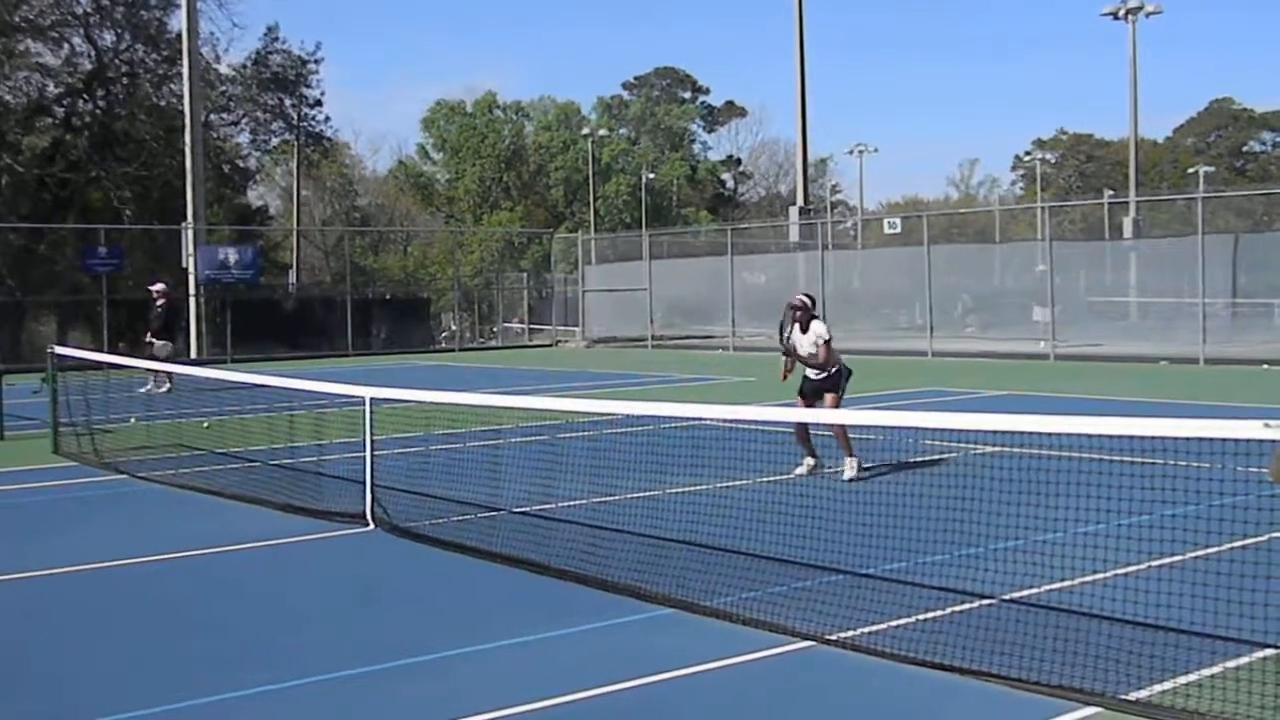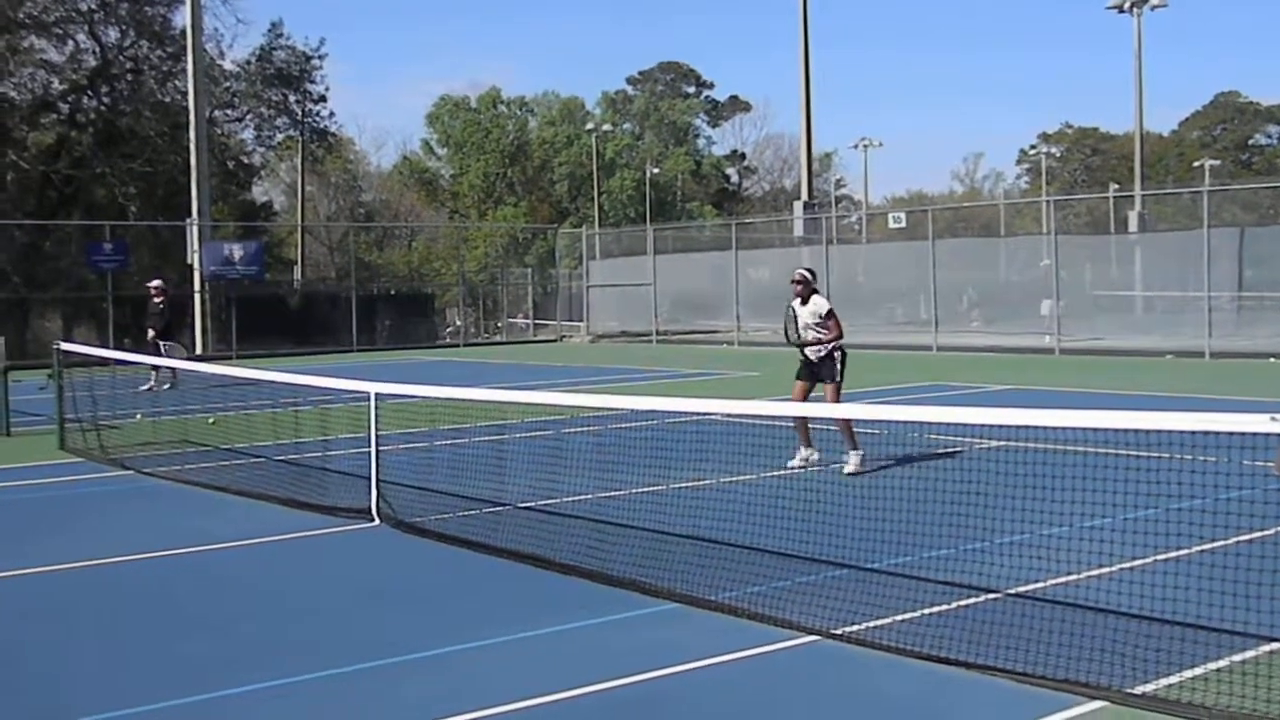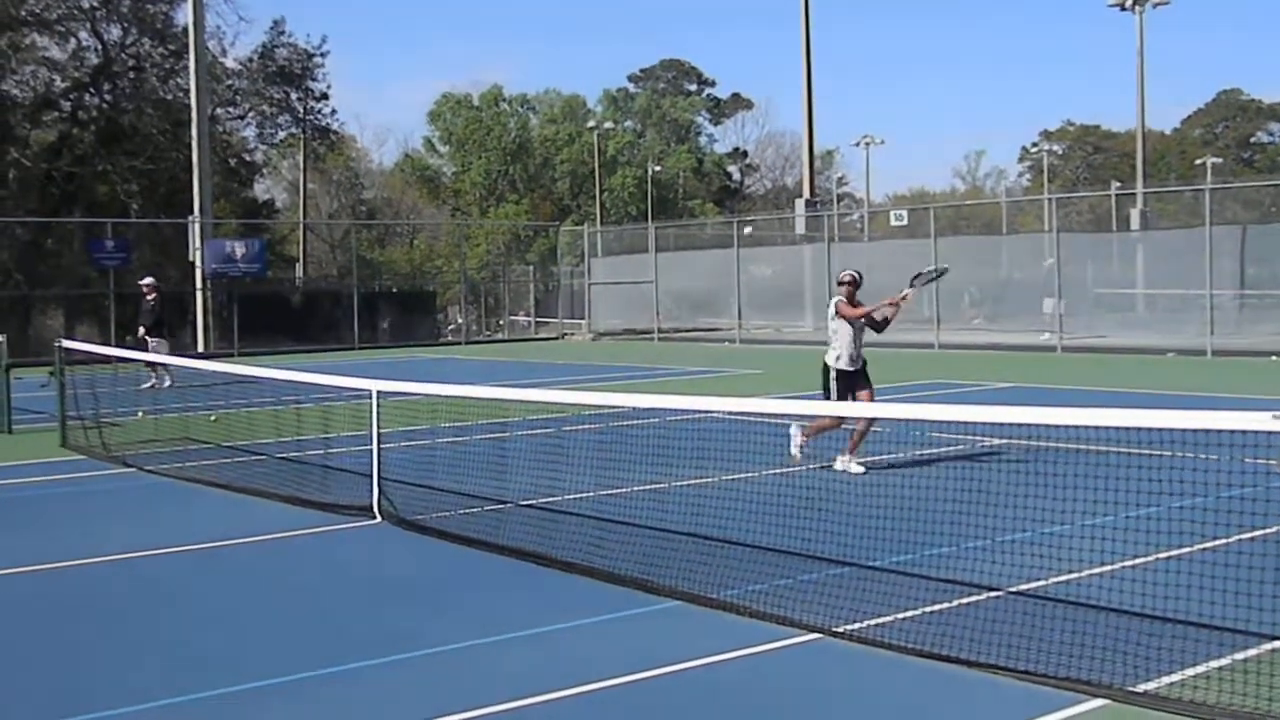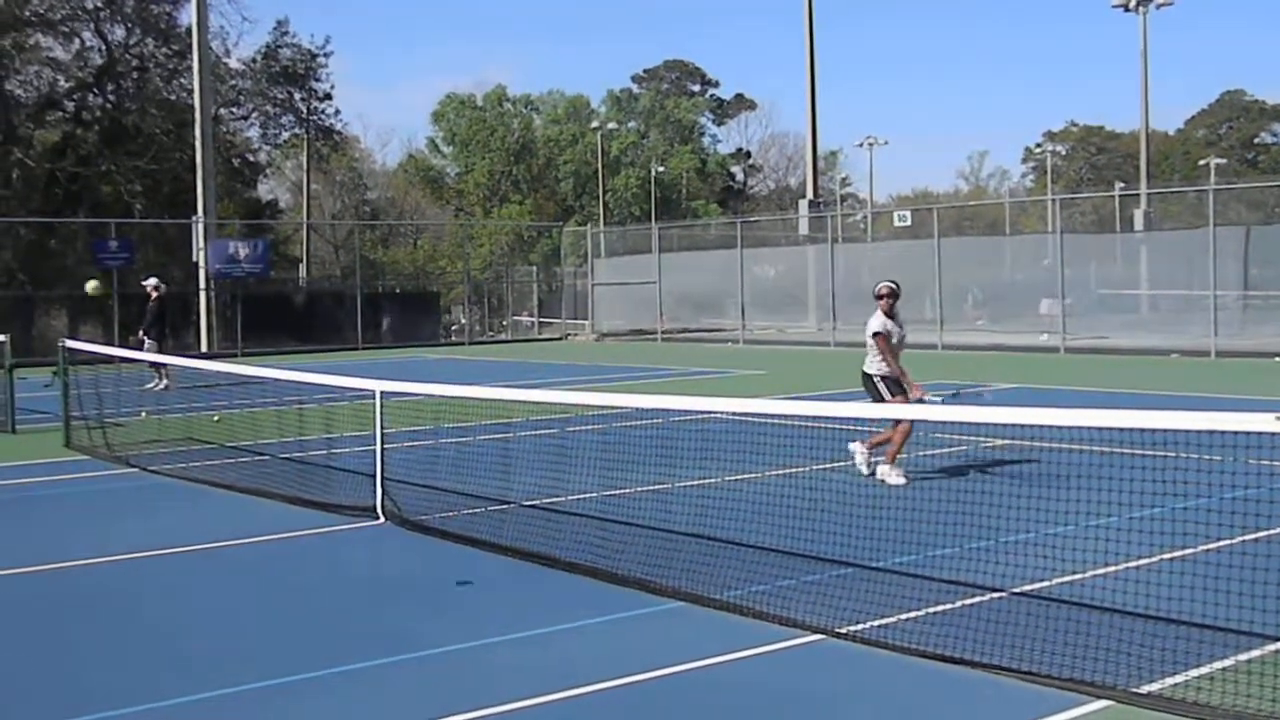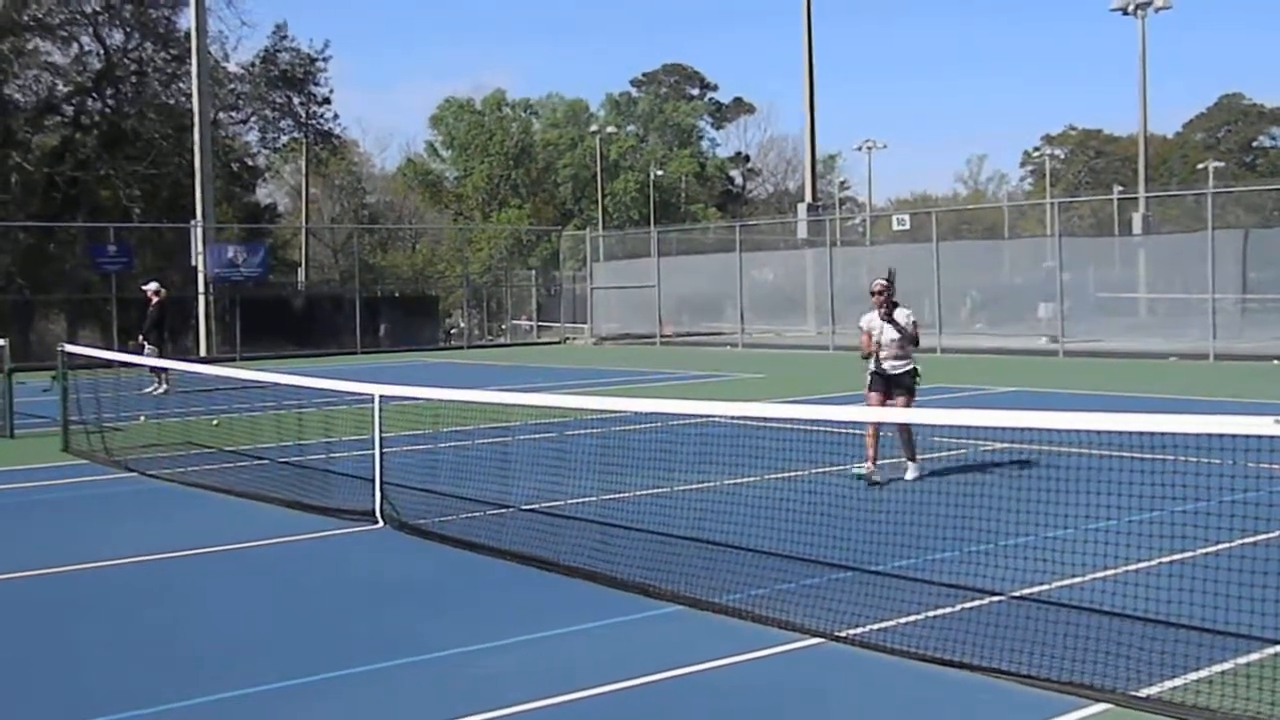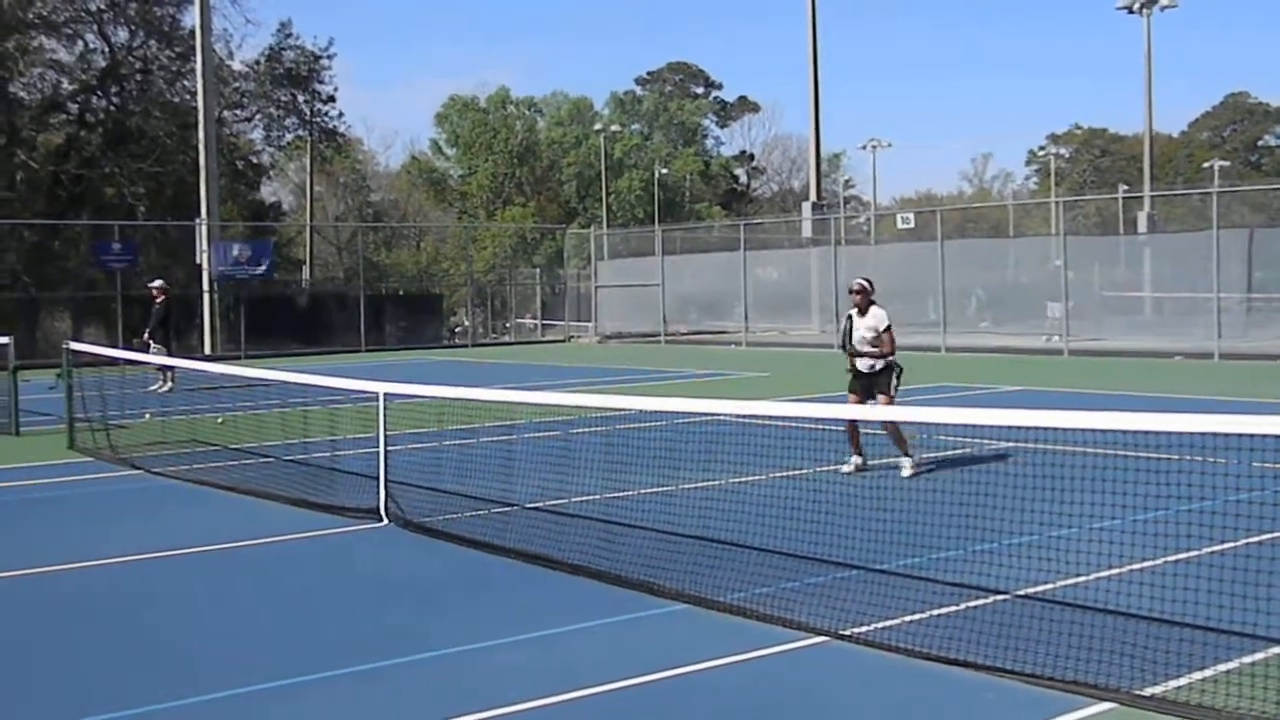
dt=0.5s
person 1, frame 1
left shoulder: (819, 329)
right shoulder: (794, 329)
left elbow: (824, 364)
right elbow: (791, 352)
left wrist: (798, 358)
right wrist: (787, 367)
left hip: (833, 375)
right hip: (810, 377)
right knee: (799, 421)
left ankle: (851, 460)
right ankle: (811, 459)
person 1, frame 2
left shoulder: (820, 303)
right shoulder: (795, 305)
left elbow: (838, 334)
left wrist: (812, 342)
right wrist: (801, 344)
left hip: (829, 357)
right hip: (810, 358)
left knee: (833, 405)
right knee: (796, 403)
left ankle: (854, 452)
right ankle: (806, 452)
person 1, frame 3
left shoulder: (858, 304)
right shoulder: (838, 303)
left elbow: (878, 328)
right elbow: (855, 314)
left wrist: (890, 313)
right wrist: (887, 303)
left hip: (857, 367)
right hip: (836, 368)
left knee: (868, 415)
right knee: (835, 421)
left ankle: (846, 458)
right ankle: (802, 433)
person 1, frame 4
left shoulder: (894, 315)
right shoulder: (879, 325)
right elbow: (891, 361)
right wrist: (912, 386)
left hip: (889, 376)
right hip: (877, 377)
left knee: (901, 426)
right knee: (907, 420)
left ankle: (862, 447)
right ankle: (887, 467)
person 1, frame 5
left shoulder: (904, 314)
right shoulder: (869, 319)
left elbow: (915, 342)
right elbow: (865, 352)
left wrist: (894, 323)
right wrist: (870, 351)
left hip: (904, 373)
right hip: (879, 373)
left knee: (901, 420)
left ankle: (912, 464)
right ankle: (870, 467)
person 1, frame 6
left shoulder: (879, 315)
right shoulder: (850, 316)
left elbow: (890, 350)
left wrist: (862, 354)
right wrist: (852, 359)
left hip: (883, 371)
right hip: (861, 372)
left knee: (885, 419)
right knee: (849, 417)
left ankle: (907, 458)
right ankle: (857, 457)
